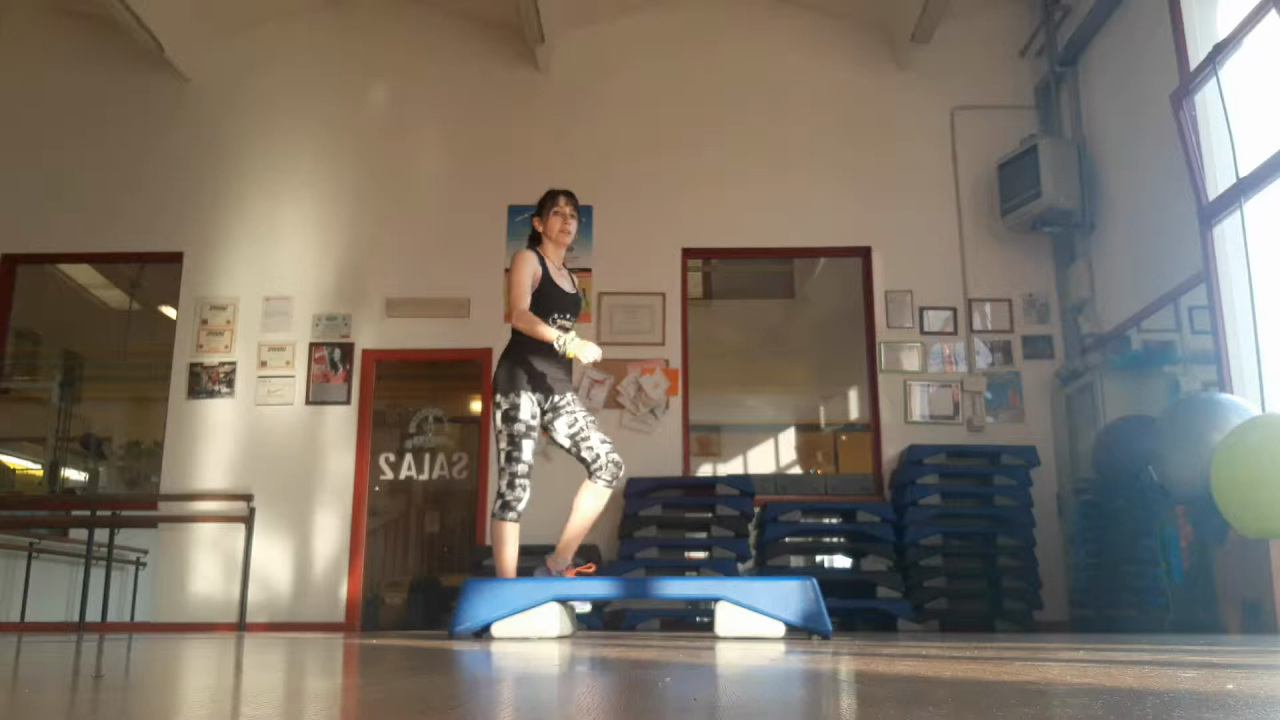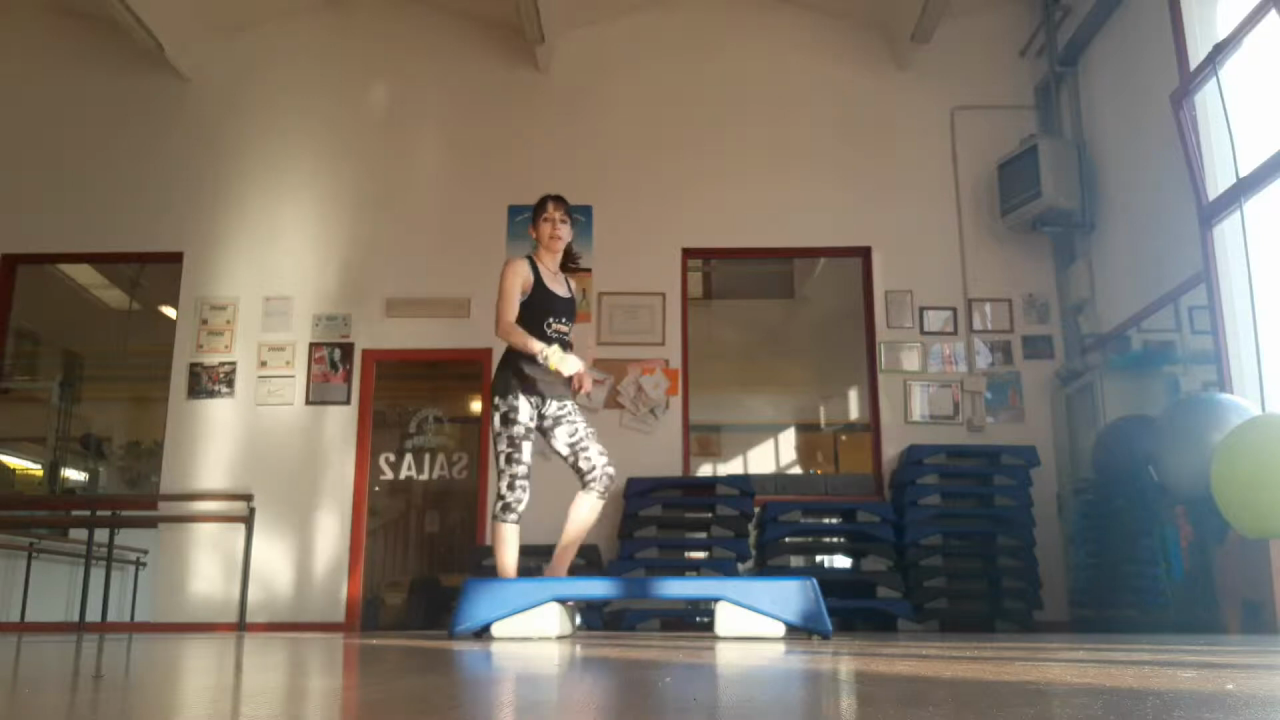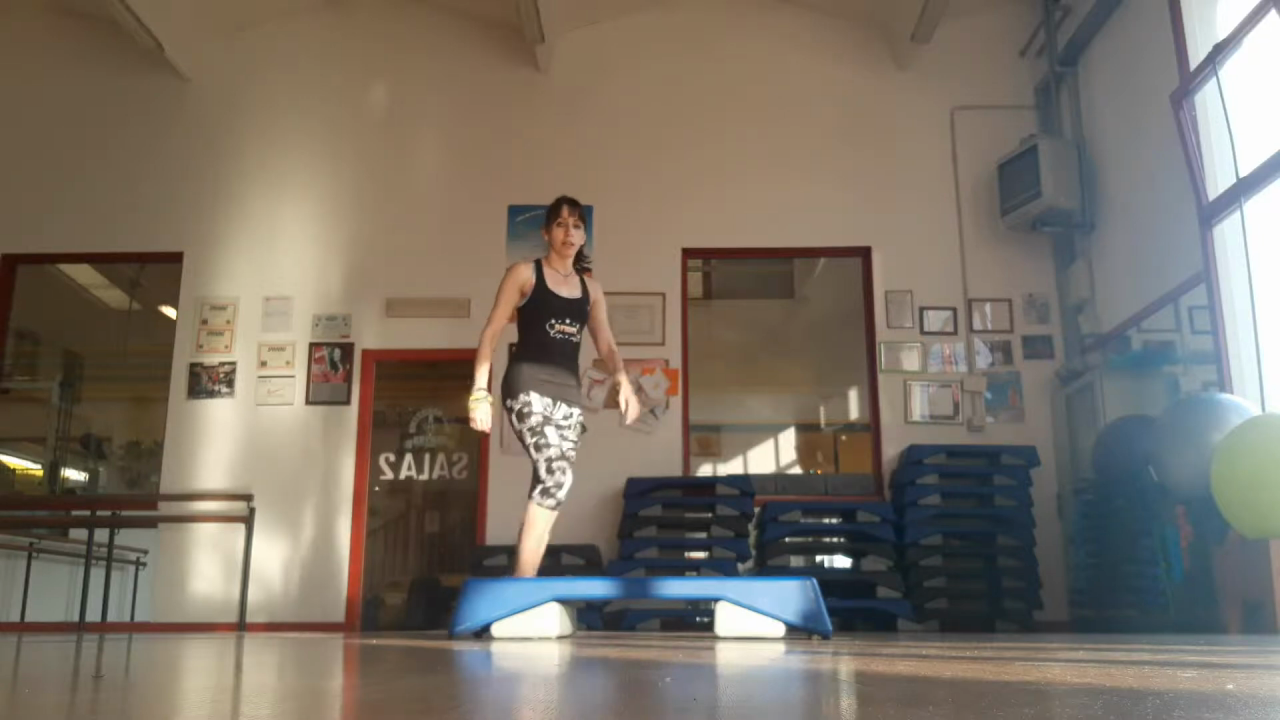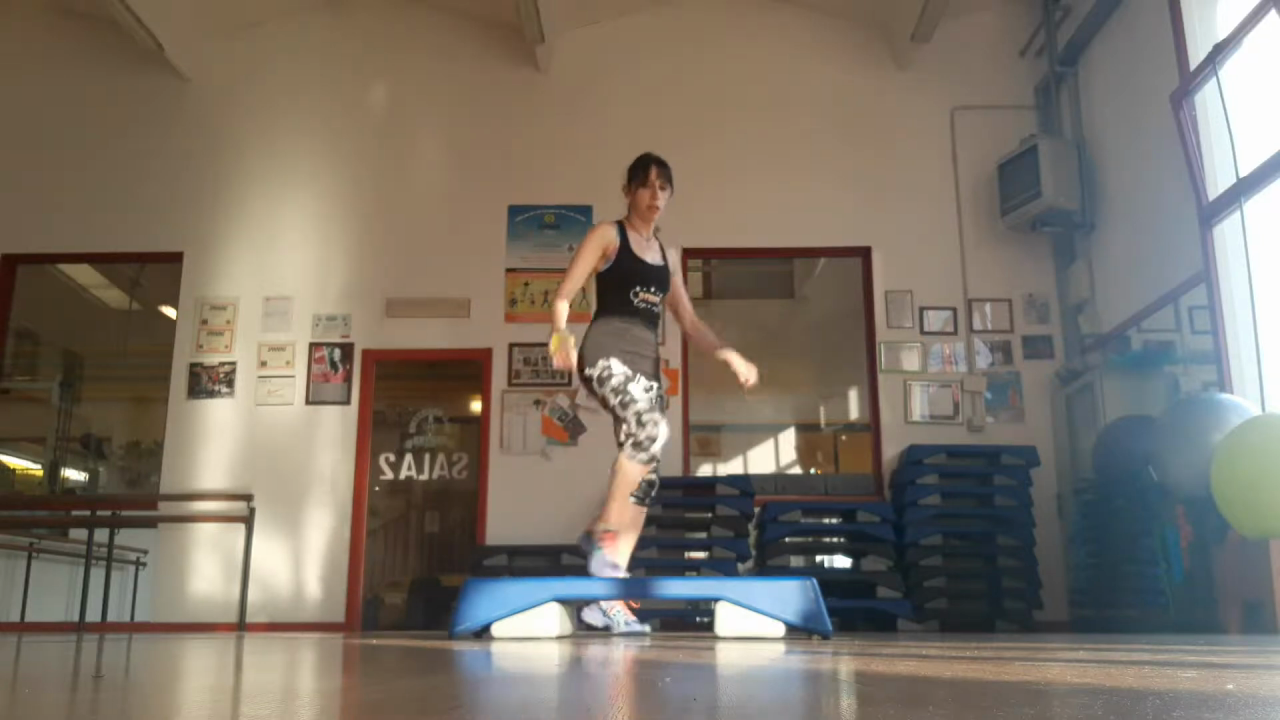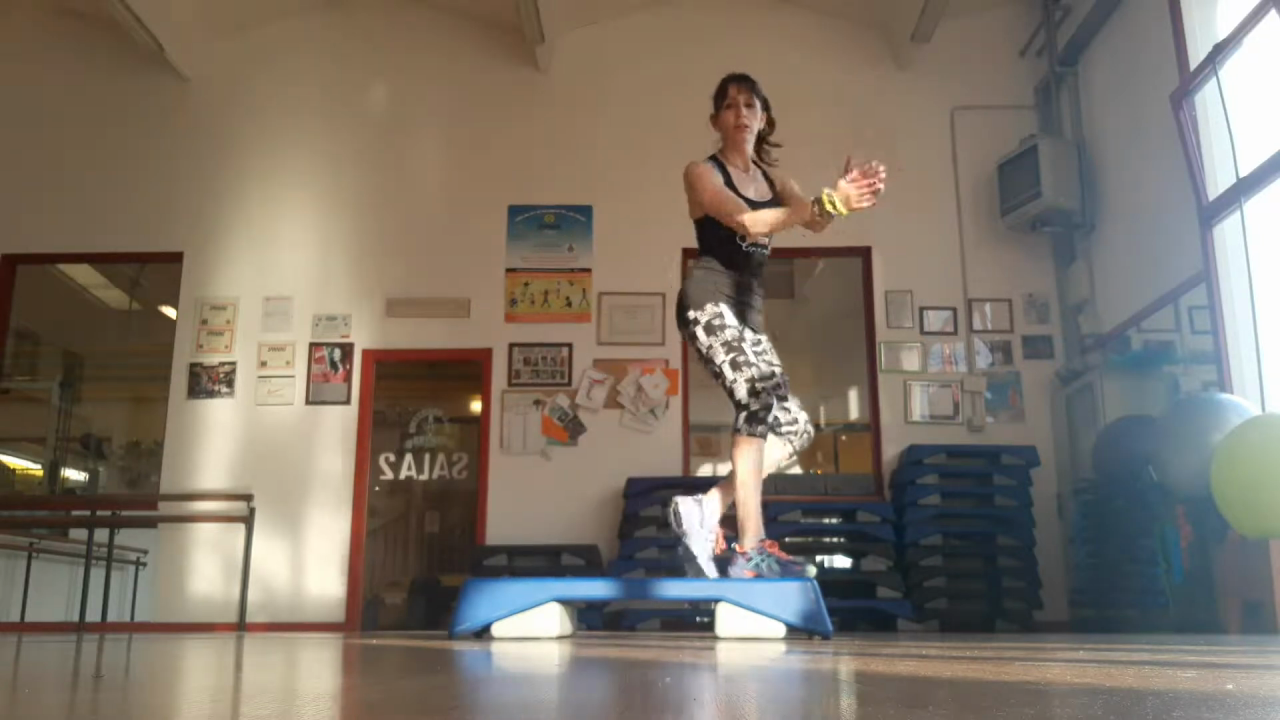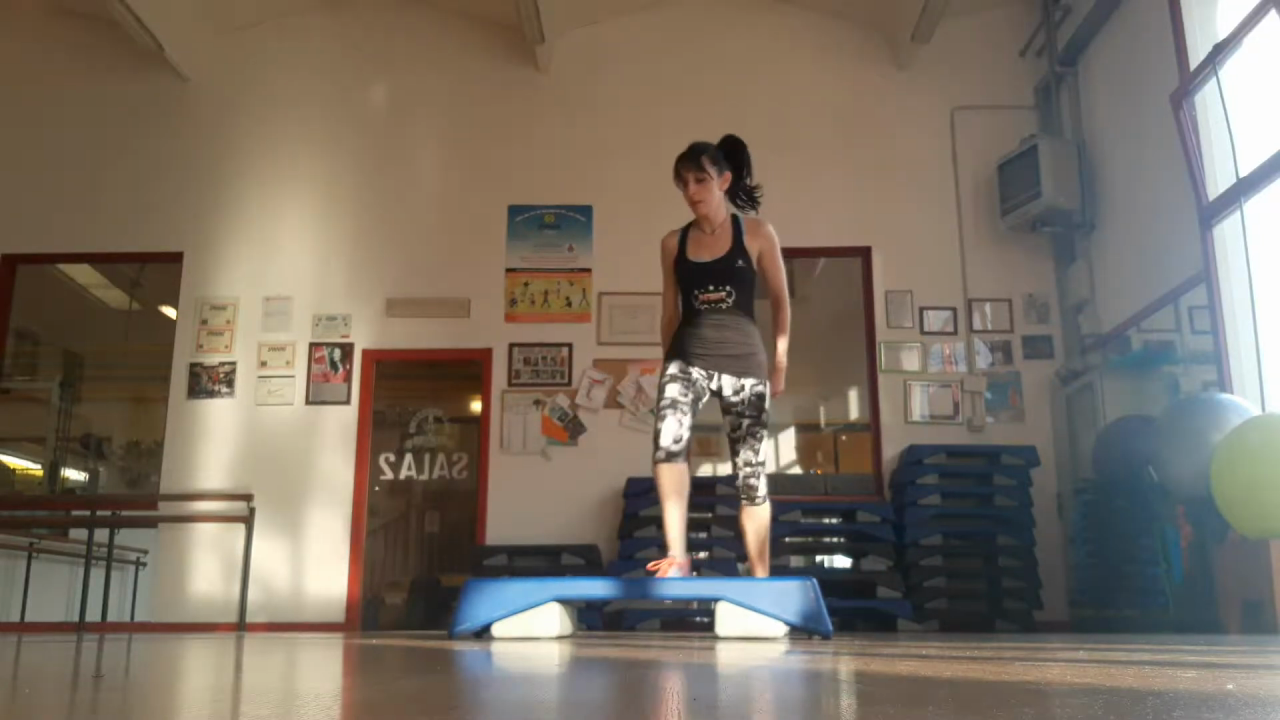
dt=0.7s
person 1, frame 1
left shoulder: (571, 279)
right shoulder: (526, 260)
right elbow: (519, 315)
left wrist: (573, 349)
right wrist: (566, 341)
left hip: (557, 386)
right hip: (520, 382)
left knee: (608, 463)
right knee: (515, 486)
left ankle: (557, 566)
person 1, frame 2
left shoulder: (568, 284)
right shoulder: (518, 268)
right elbow: (504, 326)
left wrist: (578, 366)
right wrist: (550, 355)
left hip: (556, 395)
right hip: (518, 387)
left knee: (601, 475)
right knee: (514, 490)
left ankle: (557, 573)
person 1, frame 3
left shoulder: (590, 287)
right shoulder: (524, 274)
left elbow: (606, 347)
right elbow: (490, 334)
left wrist: (624, 383)
right wrist: (480, 392)
left hip: (568, 394)
right hip: (527, 386)
left knee: (549, 491)
right knee: (555, 475)
right ankle: (522, 580)
person 1, frame 4
left shoulder: (666, 255)
right shoulder: (607, 236)
left elbow: (690, 322)
right elbow: (564, 294)
left wrist: (729, 355)
right wrist: (561, 331)
left hip: (644, 365)
right hip: (605, 354)
left knee: (644, 478)
right knee: (650, 426)
left ankle: (605, 595)
right ankle: (603, 530)
person 1, frame 5
left shoulder: (773, 180)
right shoulder: (701, 173)
left elbow: (814, 220)
right elbow: (748, 222)
left wrist: (847, 192)
right wrist: (830, 200)
left hip: (747, 313)
right hip: (708, 302)
left knee: (794, 426)
right knee: (757, 401)
left ankle: (704, 506)
right ankle: (750, 549)
person 1, frame 6
left shoulder: (756, 233)
right shoulder: (673, 244)
left elbow: (780, 301)
left wrist: (778, 364)
right wrist: (665, 363)
left hip: (743, 364)
right hip: (687, 360)
left knee: (751, 473)
right knee: (669, 437)
left ankle: (760, 582)
right ankle: (676, 560)
